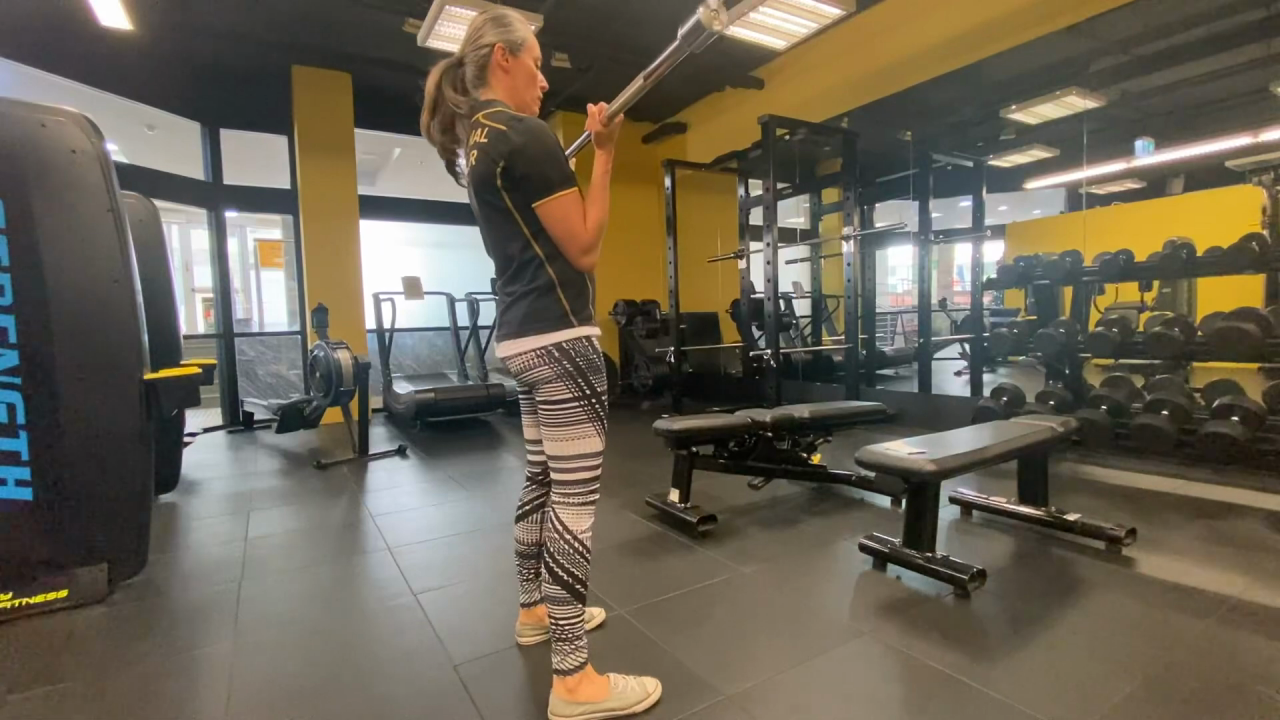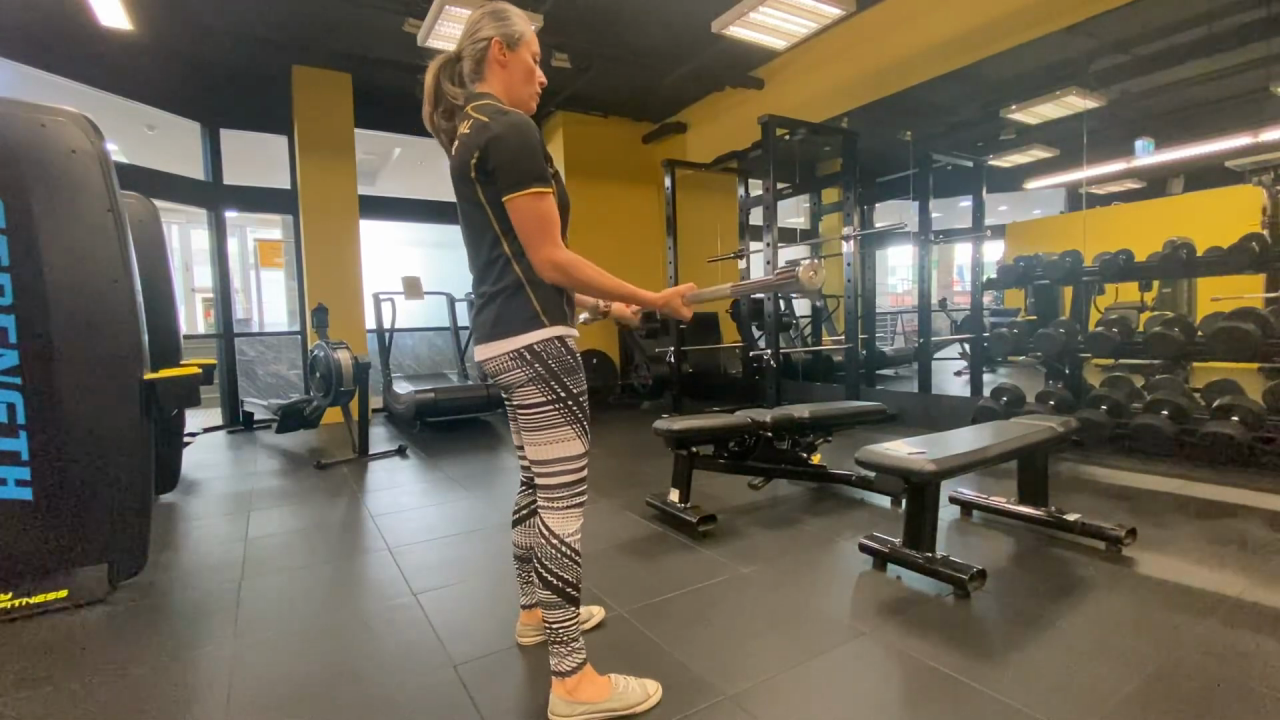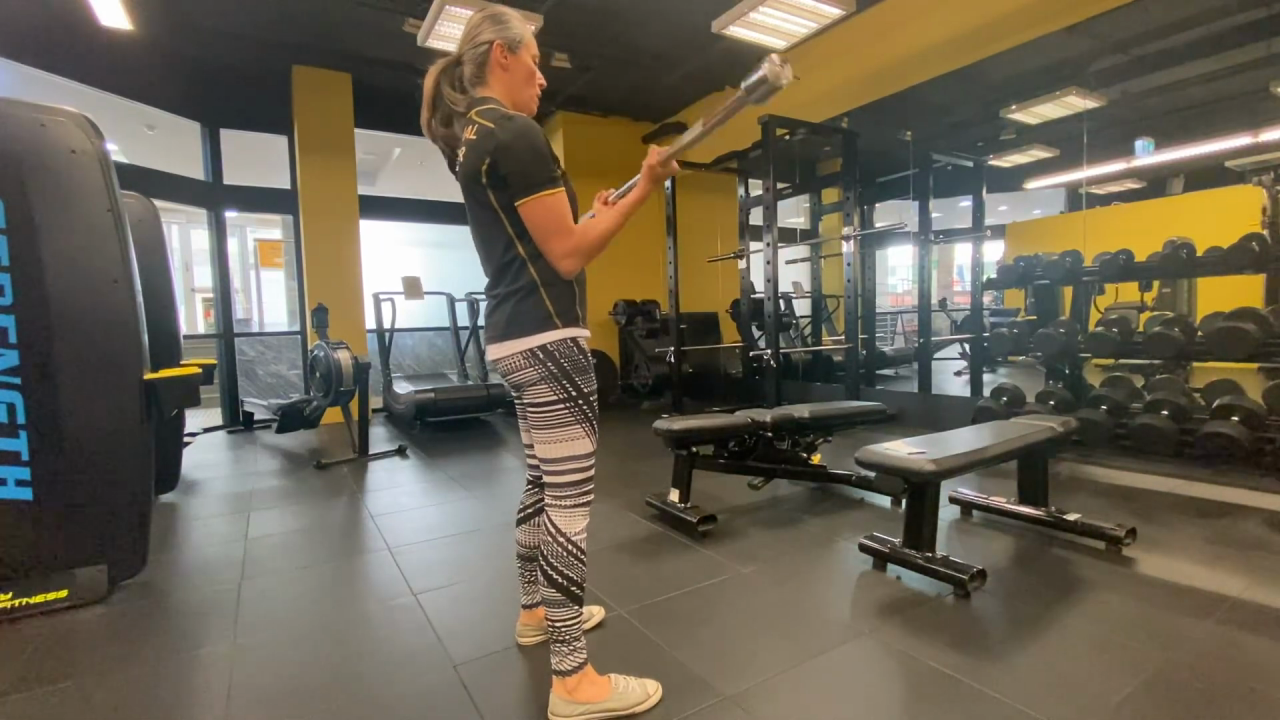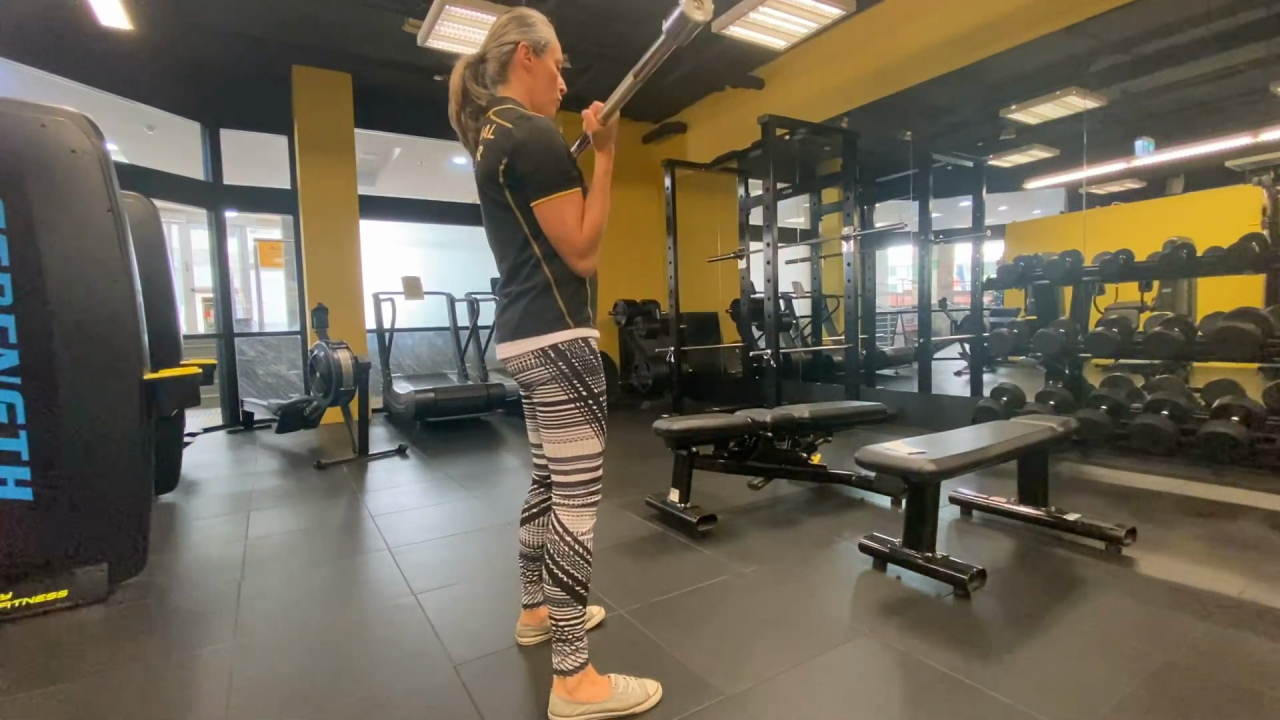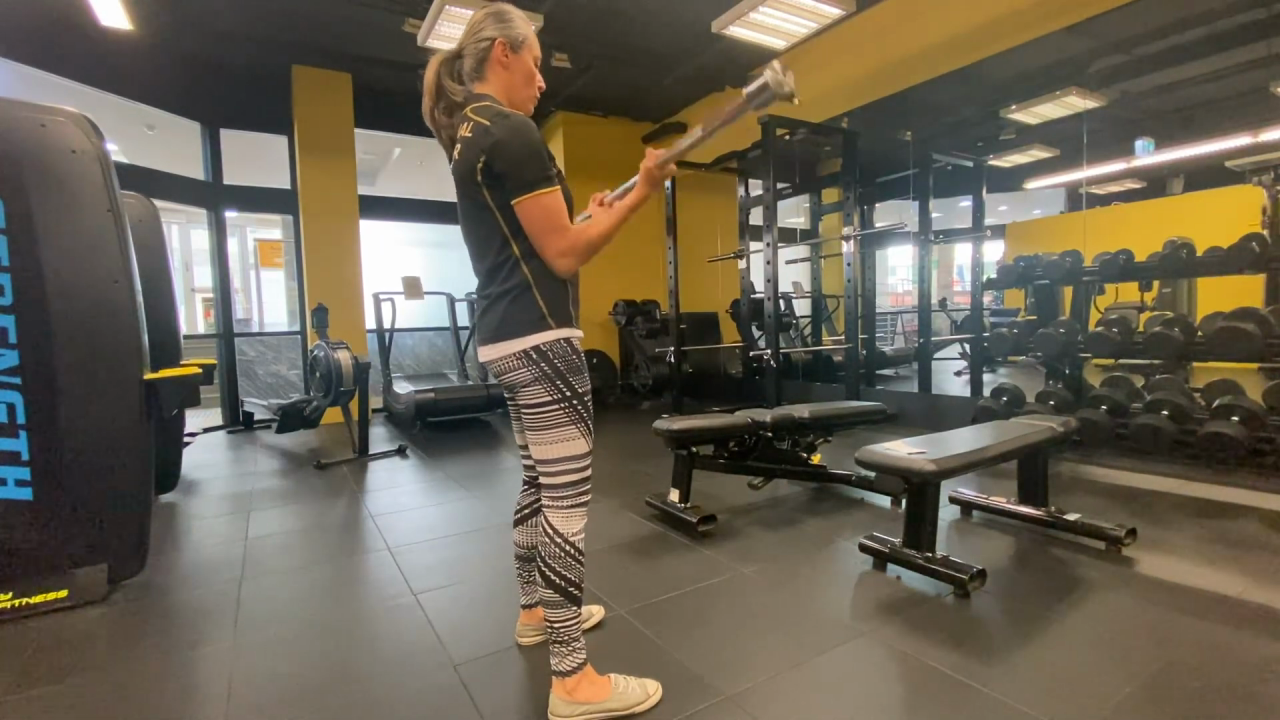
dt=1s
person 1, frame 1
left shoulder: (477, 142)
right shoulder: (526, 135)
right elbow: (584, 249)
left wrist: (564, 180)
right wrist: (604, 156)
left hip: (521, 334)
right hip: (559, 337)
left knee: (542, 478)
right knee: (575, 496)
left ankle: (534, 608)
person 1, frame 2
left shoulder: (470, 133)
right shoulder: (511, 131)
right elbow: (548, 259)
left wrist: (606, 301)
right wrist: (650, 298)
left hip: (503, 335)
right hip: (533, 338)
left knee: (537, 483)
right knee: (563, 498)
left ankle: (535, 611)
person 1, frame 3
left shoulder: (471, 138)
right shoulder: (516, 135)
right elbow: (566, 255)
left wrist: (593, 215)
right wrist: (642, 190)
left hip: (513, 334)
right hip: (546, 337)
left knee: (542, 481)
right knee: (569, 496)
left ankle: (535, 609)
person 1, frame 4
left shoulder: (492, 135)
right shoulder: (534, 134)
right elbow: (582, 255)
left wrist: (576, 172)
right wrist: (604, 160)
left hip: (524, 334)
right hip: (556, 337)
left knee: (548, 479)
right knee: (577, 496)
left ankle: (537, 609)
person 1, frame 5
left shoulder: (468, 134)
right shoulder: (511, 132)
right elbow: (562, 255)
left wrist: (581, 213)
right wrist: (639, 194)
left hip: (506, 334)
right hip: (539, 337)
left knee: (538, 480)
right knee: (568, 496)
left ankle: (534, 610)
